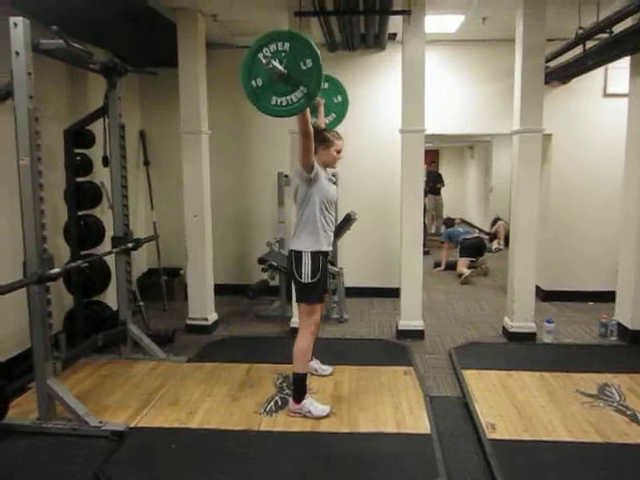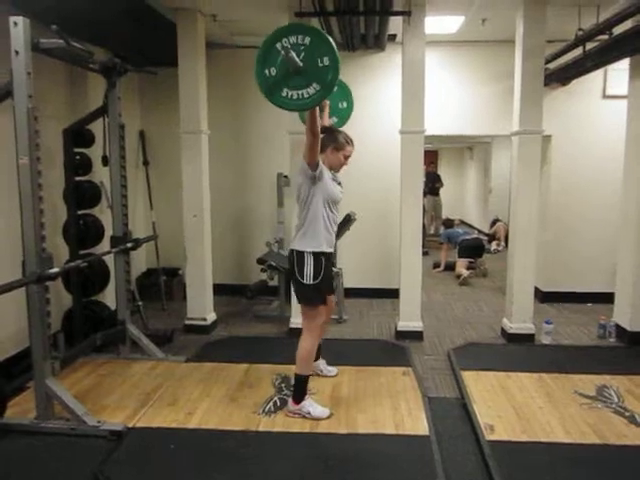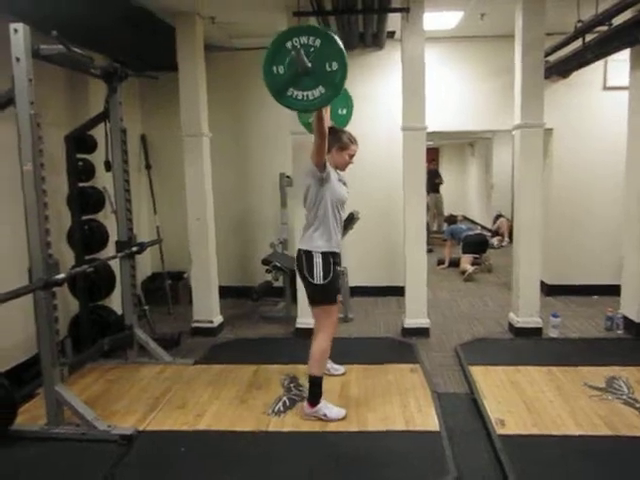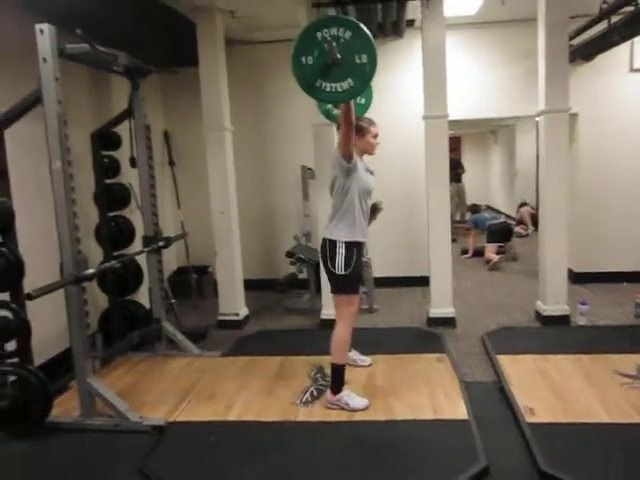
dt=0.5s
person 1, frame 1
left shoulder: (325, 174)
right shoulder: (310, 173)
left elbow: (319, 136)
right elbow: (306, 136)
left wrist: (321, 110)
left hip: (319, 252)
right hip: (307, 254)
left knee: (316, 316)
right knee: (309, 322)
left ankle: (308, 360)
right ankle: (298, 399)
person 1, frame 2
left shoulder: (328, 174)
right shoulder: (313, 171)
left elbow: (327, 134)
right elbow: (313, 134)
left wrist: (325, 107)
left hip: (321, 253)
right hip: (308, 255)
left knee: (326, 313)
right knee: (313, 325)
left ankle: (314, 360)
right ankle: (297, 401)
person 1, frame 3
left shoulder: (333, 174)
right shoulder: (319, 171)
left elbow: (328, 136)
right elbow: (320, 135)
left wrist: (327, 111)
right wrist: (319, 109)
left hip: (326, 253)
right hip: (315, 255)
left knee: (327, 317)
right knee: (327, 325)
left ankle: (320, 361)
right ankle: (314, 403)
person 1, frame 4
left shoulder: (359, 163)
right shoulder: (346, 161)
left elbow: (350, 127)
right elbow: (348, 125)
left wrist: (349, 96)
left hip: (351, 243)
right hip: (340, 245)
left knee: (351, 306)
right knee: (347, 314)
left ankle: (345, 351)
right ankle: (336, 391)
